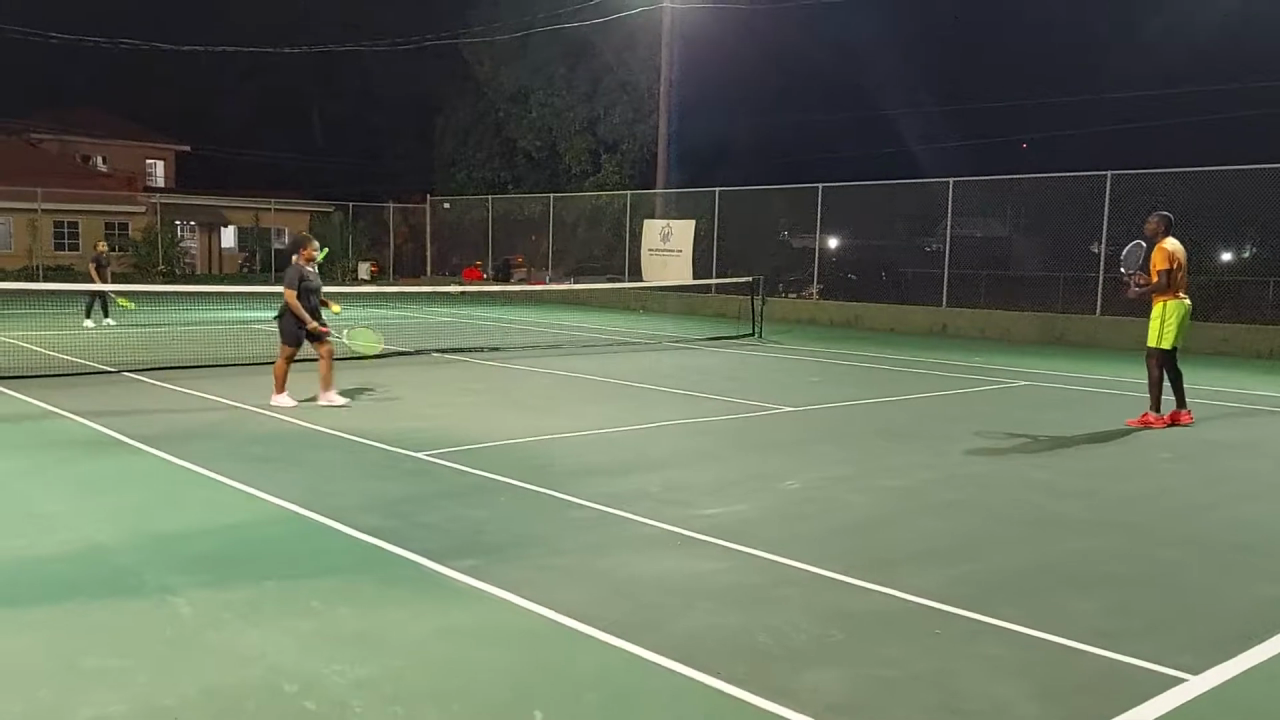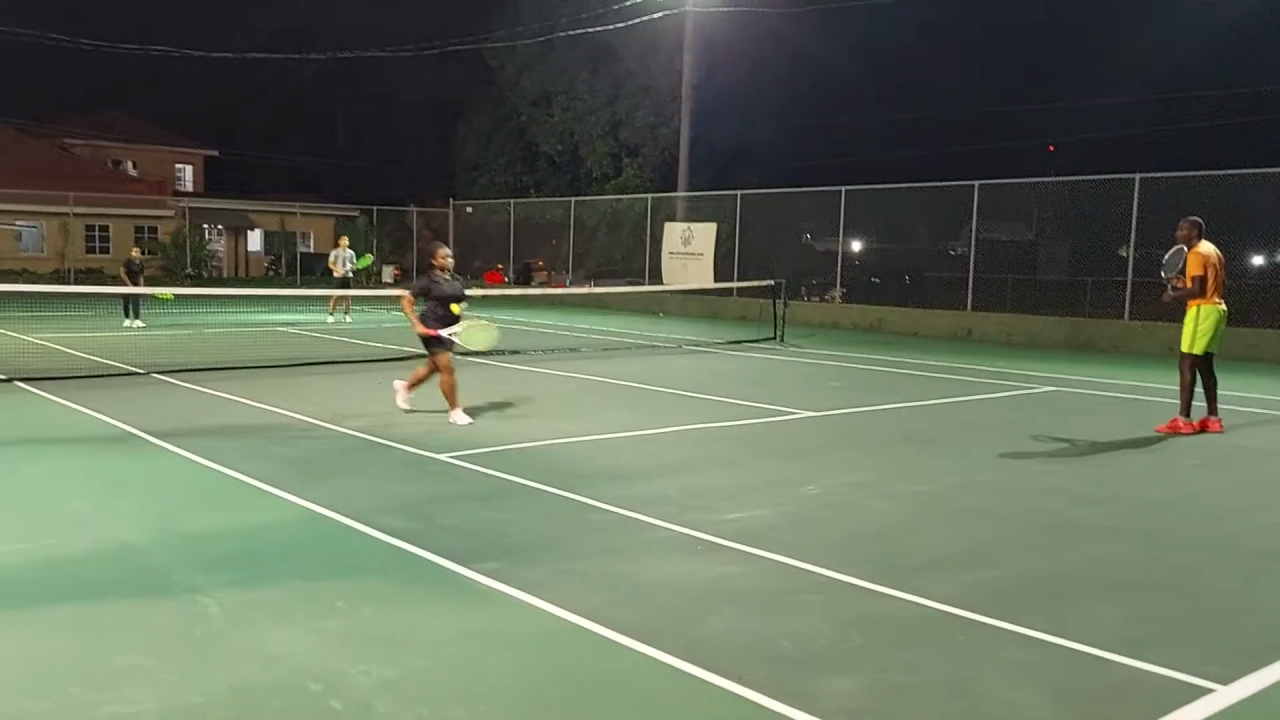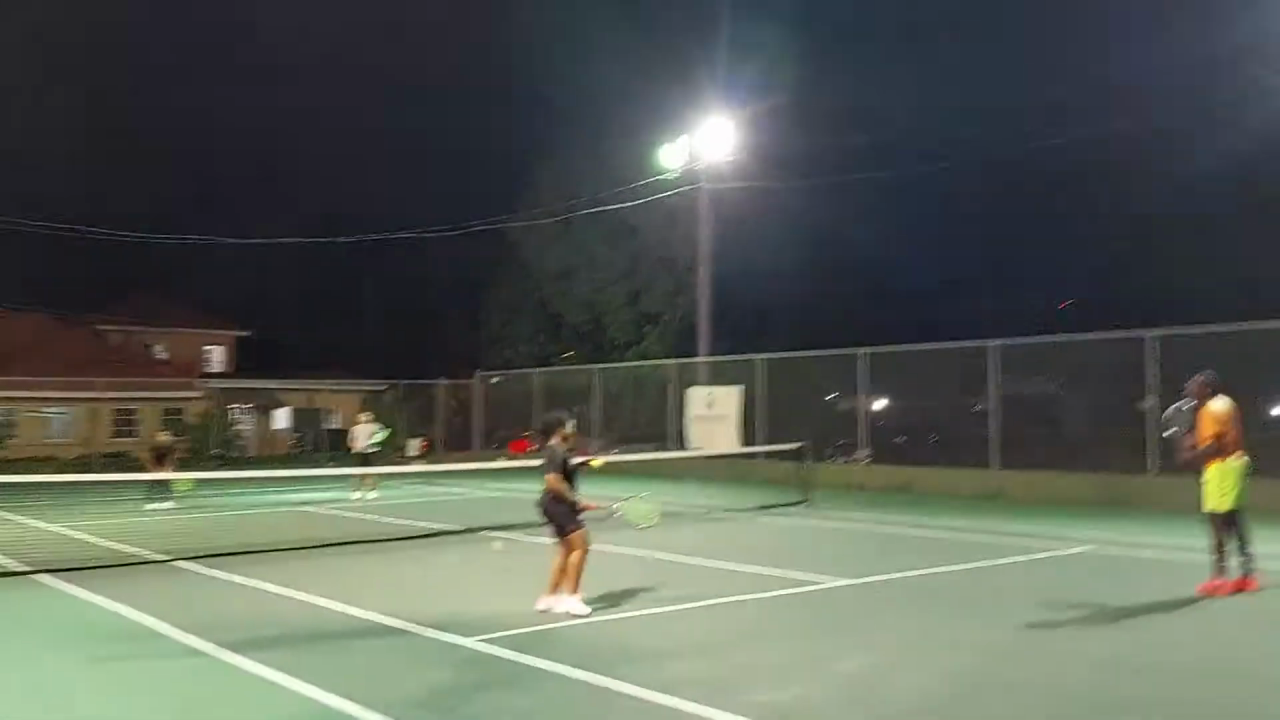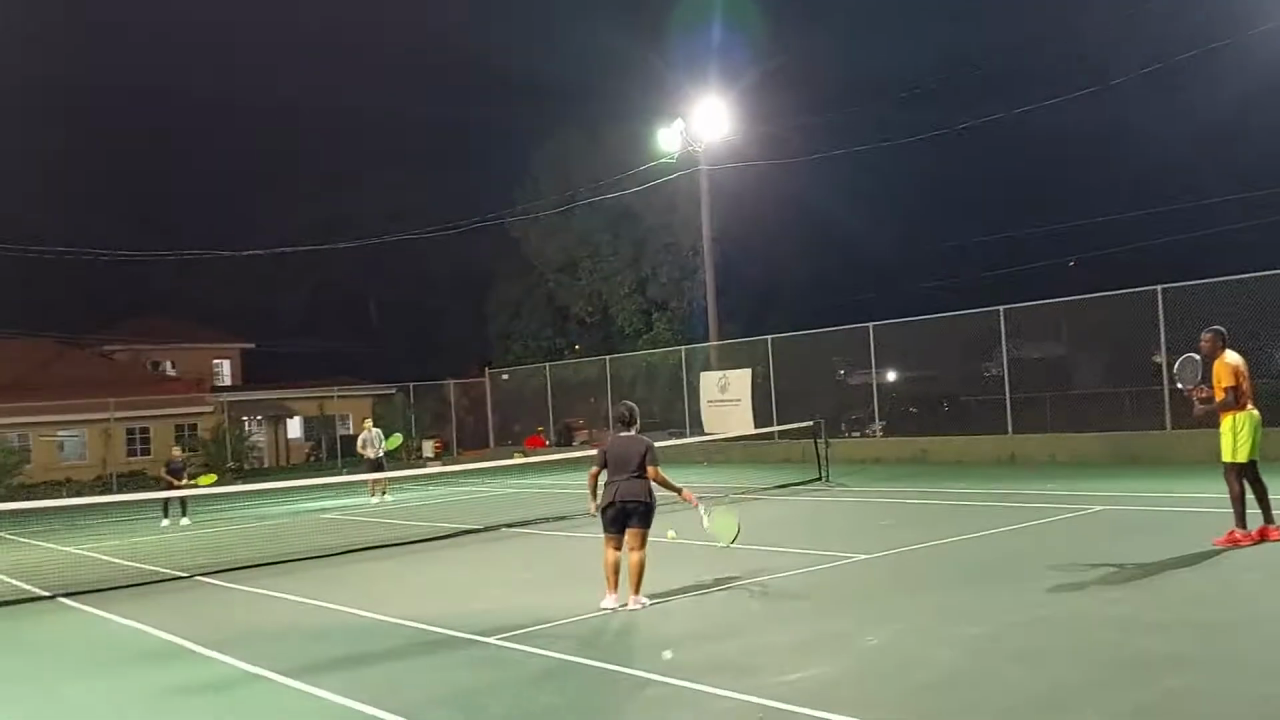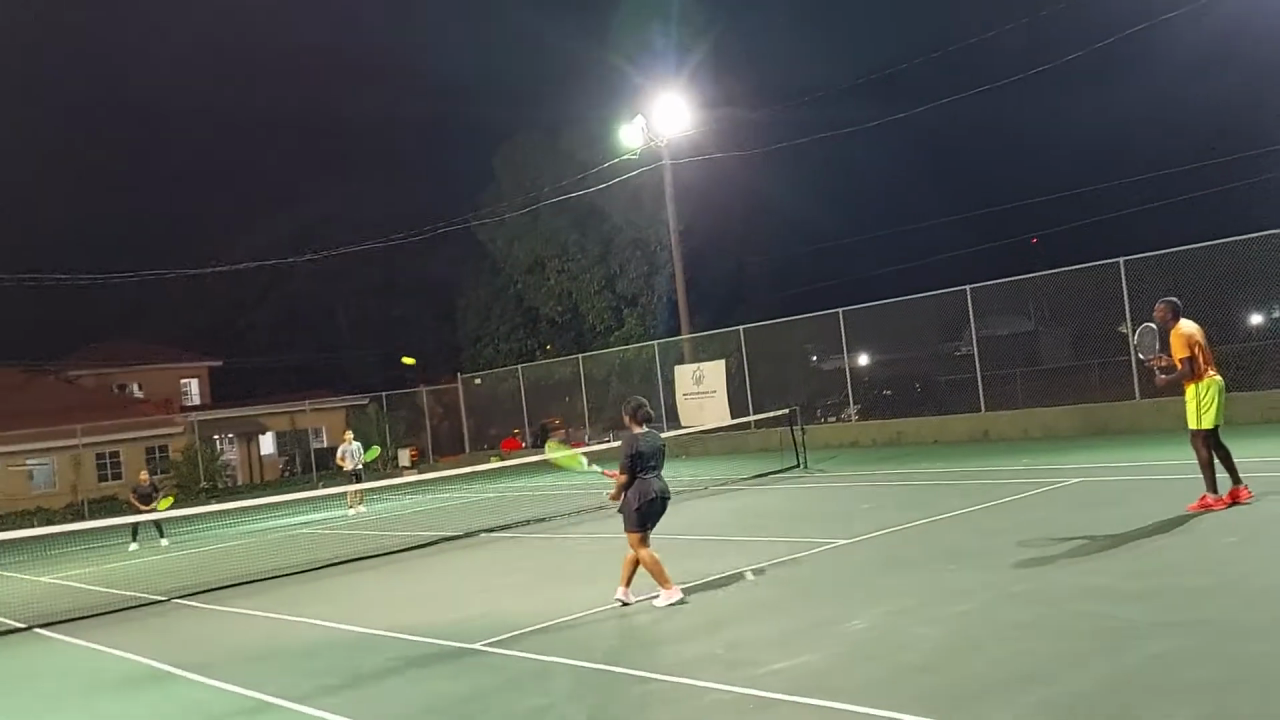
dt=0.7s
person 1, frame 1
left shoulder: (1162, 248)
right shoulder: (1176, 246)
left elbow: (1164, 284)
left wrist: (1140, 292)
right wrist: (1148, 280)
left hip: (1167, 306)
right hip: (1178, 304)
left knee: (1153, 359)
right knee: (1169, 359)
left ankle: (1155, 414)
right ankle: (1182, 411)
person 1, frame 2
left shoulder: (1196, 253)
right shoulder: (1213, 250)
left elbow: (1197, 289)
left wrist: (1174, 296)
right wrist: (1185, 285)
left hip: (1202, 311)
right hip: (1216, 309)
left knee: (1187, 363)
right knee: (1205, 364)
left ankle: (1184, 420)
right ankle: (1212, 419)
person 1, frame 3
left shoulder: (1209, 410)
right shoulder: (1224, 404)
left elbow: (1215, 448)
left wrist: (1191, 456)
right wrist: (1198, 443)
left hip: (1221, 468)
right hip: (1234, 465)
left knee: (1218, 521)
right knee: (1233, 520)
left ankle: (1220, 579)
right ankle: (1247, 575)
person 1, frame 4
left shoulder: (1223, 363)
right shoulder: (1233, 358)
left elbow: (1232, 400)
left wrist: (1206, 409)
right wrist: (1211, 394)
left hip: (1237, 420)
right hip: (1247, 417)
left knee: (1232, 474)
right knee: (1250, 473)
left ankle: (1241, 532)
person 1, frame 5
left shoulder: (1178, 334)
right shoulder: (1190, 326)
left elbow: (1189, 371)
left wrist: (1166, 380)
right wrist: (1170, 361)
left hip: (1201, 387)
right hip: (1211, 382)
left knee: (1199, 440)
right knee: (1212, 439)
left ankle: (1212, 497)
right ankle: (1239, 487)
person 2, frame 1
left shoulder: (312, 270)
right shoulder: (294, 271)
right elbow: (290, 298)
left wrist: (327, 303)
right wrist: (308, 320)
left hip: (312, 318)
right hip: (293, 319)
left knee: (327, 351)
right knee: (287, 357)
left ankle: (327, 394)
right ankle: (278, 395)
person 2, frame 2
left shoulder: (457, 280)
right shoulder: (427, 280)
left elbow: (462, 303)
right elbow: (406, 301)
left wrist: (460, 309)
right wrist: (416, 324)
left hip: (448, 330)
right hip: (431, 330)
left knee: (432, 366)
right knee: (448, 368)
left ankle: (404, 387)
right ankle: (455, 411)
person 2, frame 3
left shoulder: (556, 450)
right shoulder: (557, 452)
right elbow: (552, 482)
right wrist: (576, 501)
left hip: (563, 506)
right hip: (559, 505)
left knee: (565, 551)
right knee: (581, 546)
left ankle: (550, 598)
right ankle: (570, 597)
person 2, frame 4
left shoulder: (608, 444)
right shoulder: (645, 444)
left elbow: (593, 473)
right elbow: (655, 475)
left wrist: (593, 499)
right wrist: (679, 491)
left hip: (613, 499)
right hip: (641, 498)
left knee: (612, 547)
right knee: (636, 548)
left ankle: (611, 595)
right ankle: (635, 596)
person 2, frame 5
left shoulder: (630, 442)
right shoulder: (657, 438)
left elbow: (625, 478)
left wrist: (616, 493)
right wrist: (620, 474)
left hip: (639, 496)
right hip: (660, 493)
left knee: (640, 547)
right knee: (639, 544)
left ankle: (670, 589)
right ankle: (624, 590)
